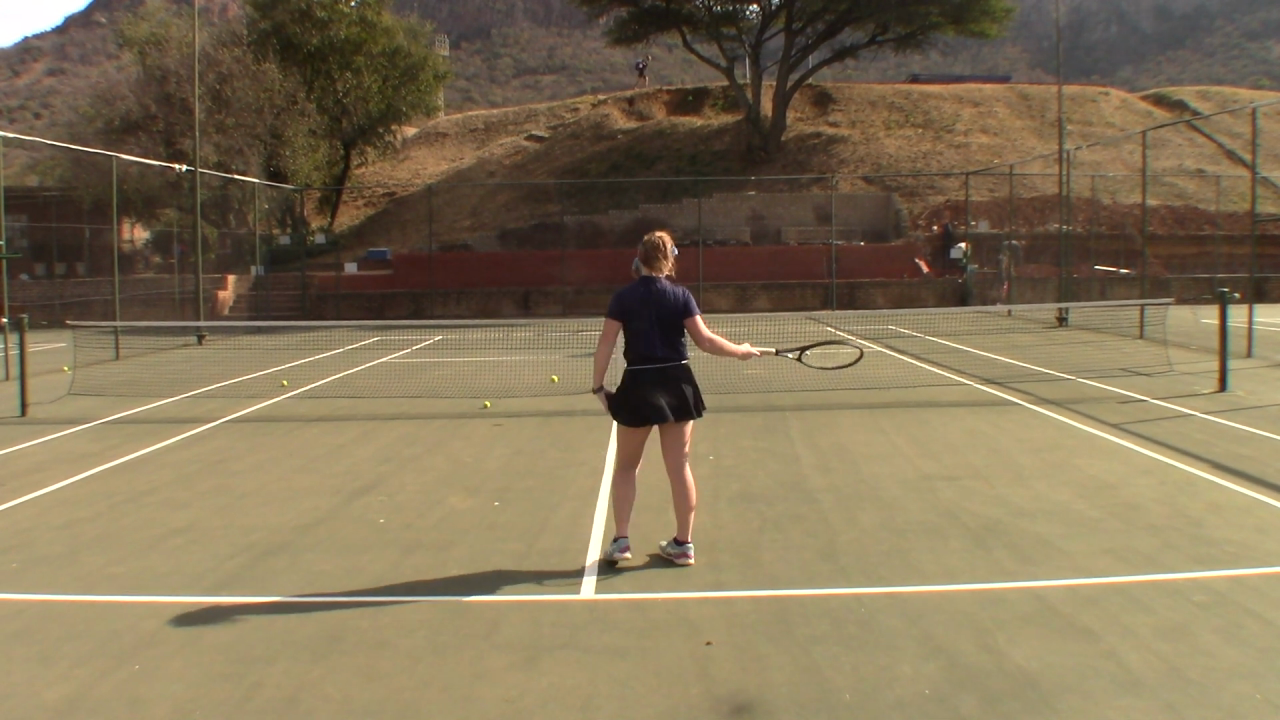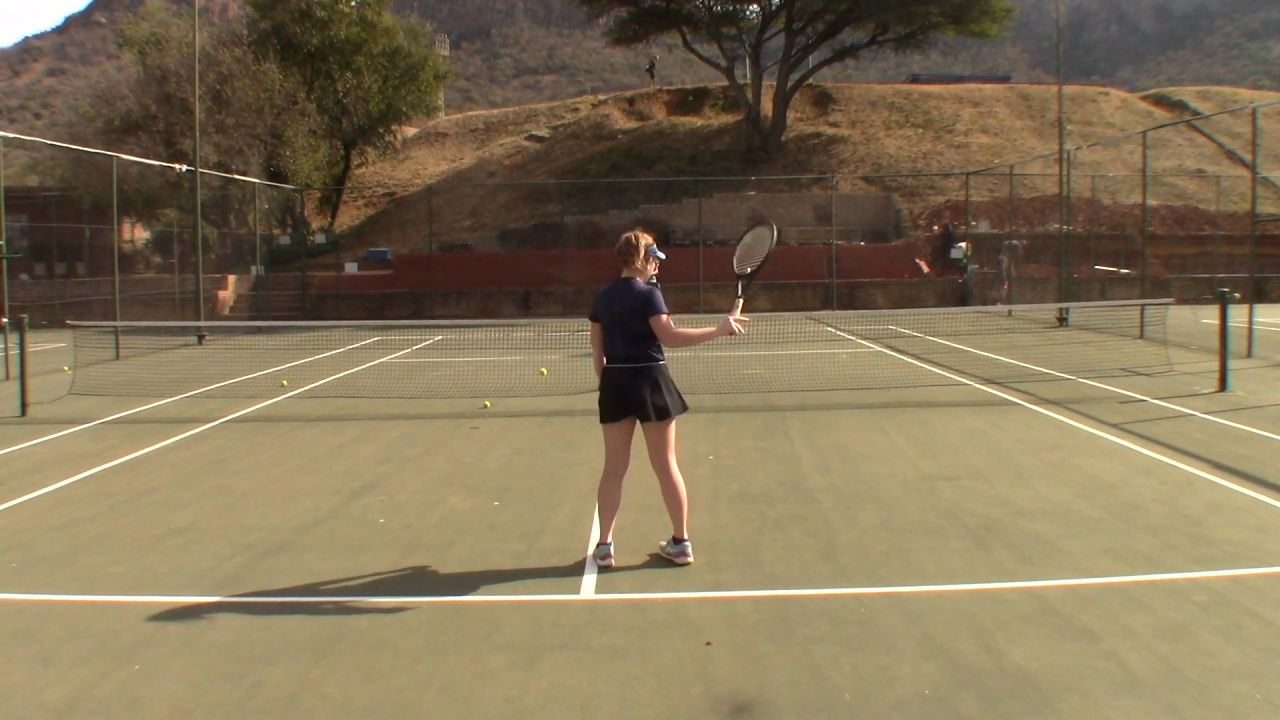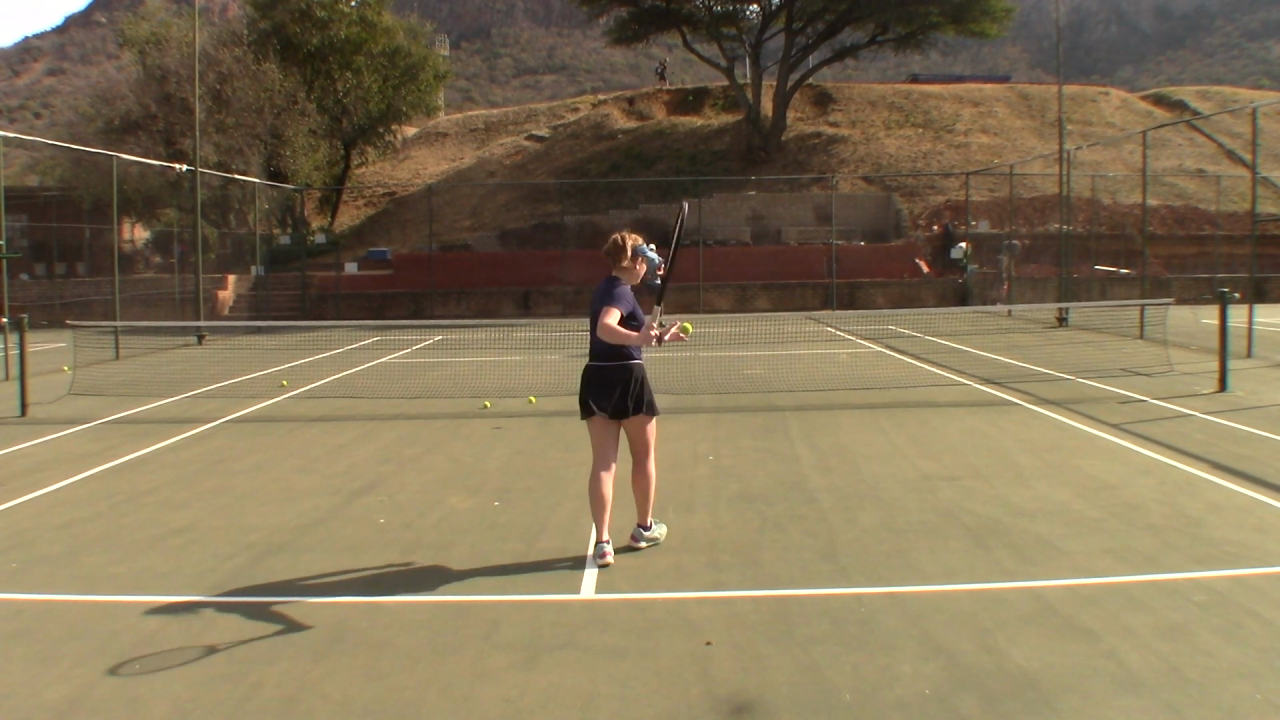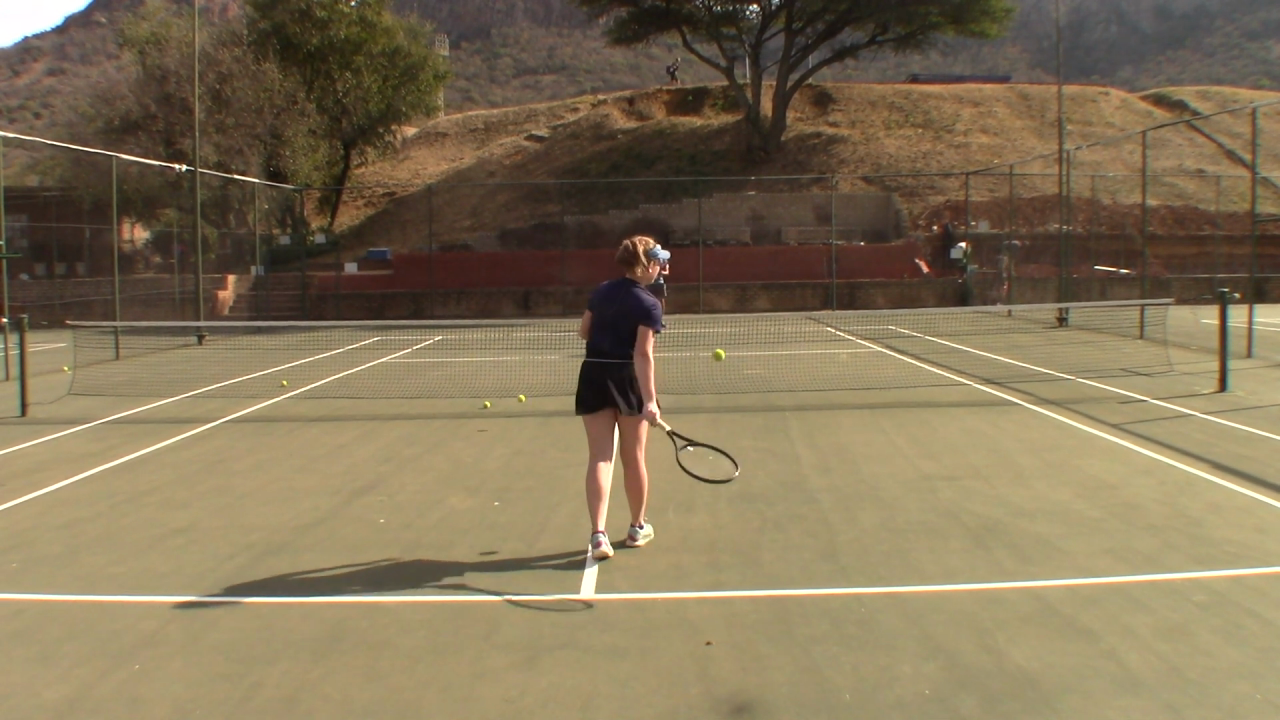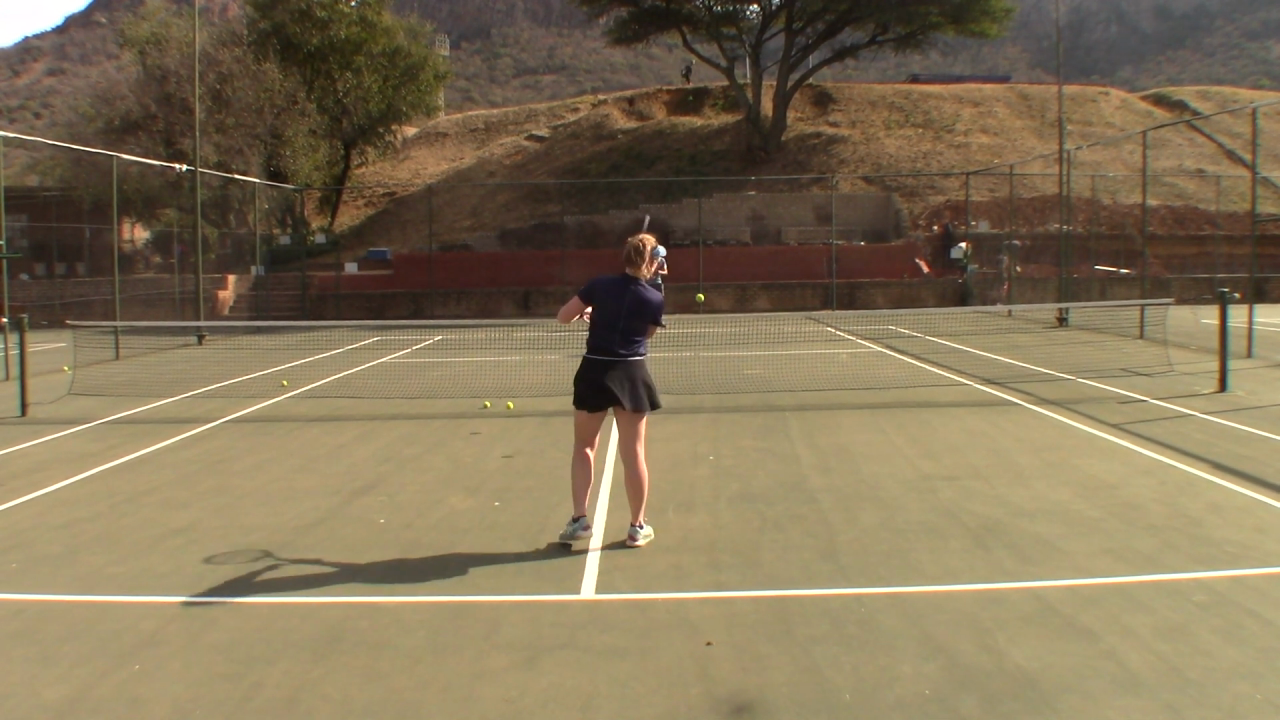
dt=0.3s
person 1, frame 1
left shoulder: (624, 297)
right shoulder: (680, 295)
left elbow: (605, 345)
right elbow: (704, 340)
left wrist: (598, 387)
right wrist: (741, 351)
left hip: (639, 385)
right hip: (677, 383)
left knee: (626, 466)
right knee: (679, 467)
left ankle: (621, 540)
right ankle: (683, 544)
person 1, frame 2
left shoulder: (603, 297)
right shoulder: (648, 293)
left elbow: (597, 348)
right elbow: (669, 336)
right wrist: (719, 329)
left hip: (614, 383)
right hip: (650, 381)
left knee: (614, 468)
right knee: (666, 466)
left ankle: (605, 545)
right ankle: (680, 543)
person 1, frame 3
left shoulder: (606, 289)
right shoulder: (620, 291)
right elbow: (605, 329)
left wrist: (657, 337)
right wrist: (639, 337)
left hip: (596, 379)
right hip: (626, 379)
left knee: (603, 463)
right knee: (643, 457)
left ankle: (603, 543)
right ankle: (644, 527)
person 1, frame 4
left shoulder: (603, 290)
right shoulder: (649, 304)
left elbow: (584, 331)
right elbow: (644, 354)
right wrist: (649, 399)
left hip: (593, 376)
right hip: (628, 380)
left knee: (600, 458)
right knee: (633, 457)
left ankle: (598, 532)
right ankle: (637, 527)
person 1, frame 5
left shoulder: (600, 285)
right shoulder: (654, 300)
left elbow: (563, 316)
left hip: (593, 372)
right hip: (631, 375)
left knee: (583, 448)
right knee: (634, 454)
left ankle: (580, 518)
right ankle: (637, 527)
